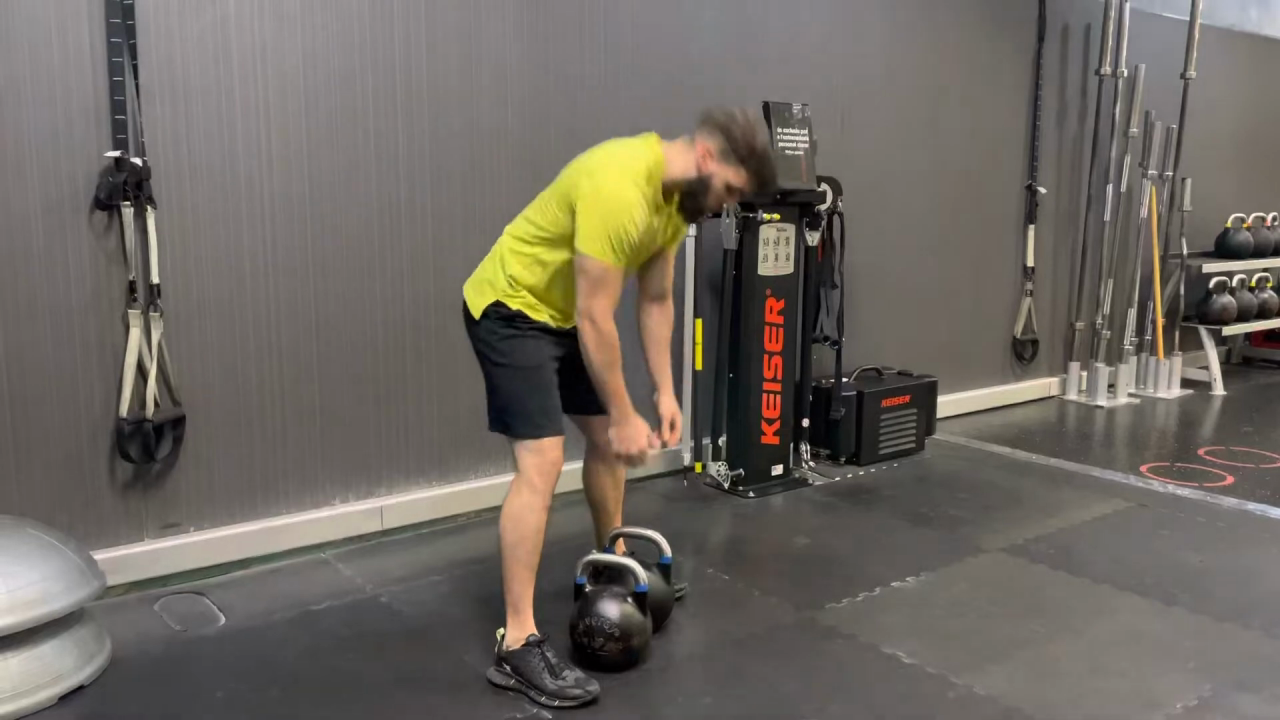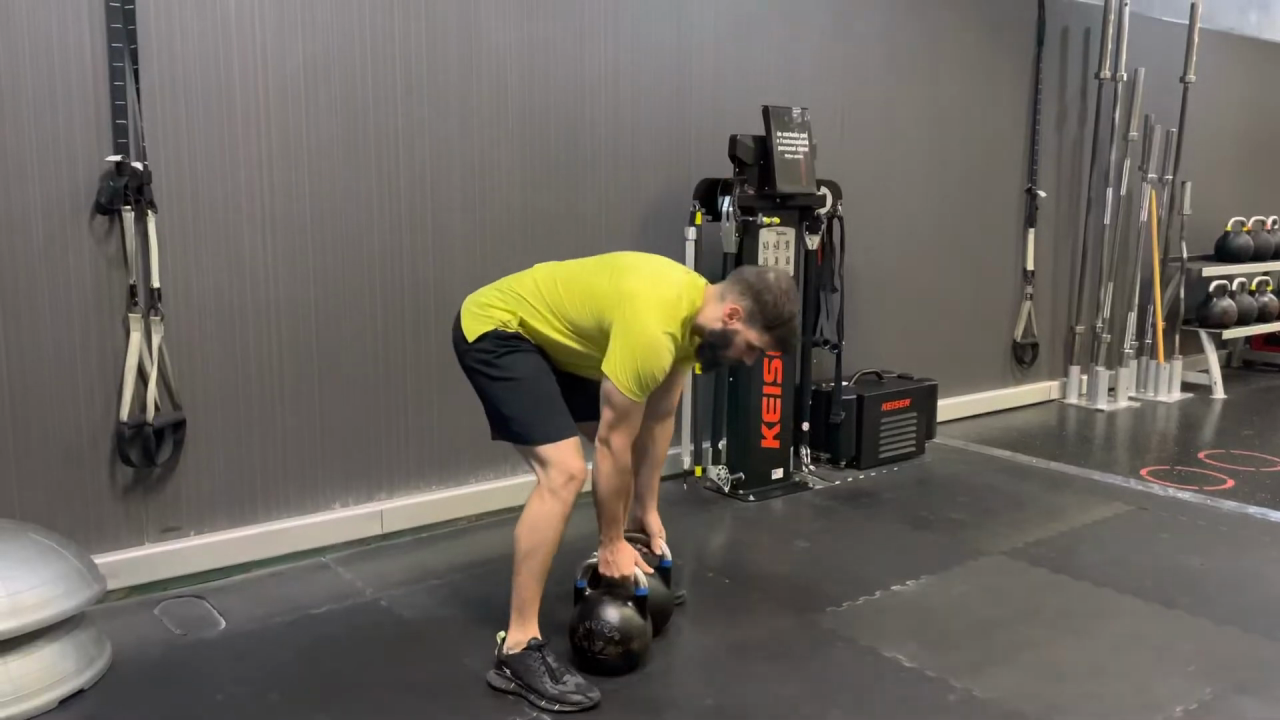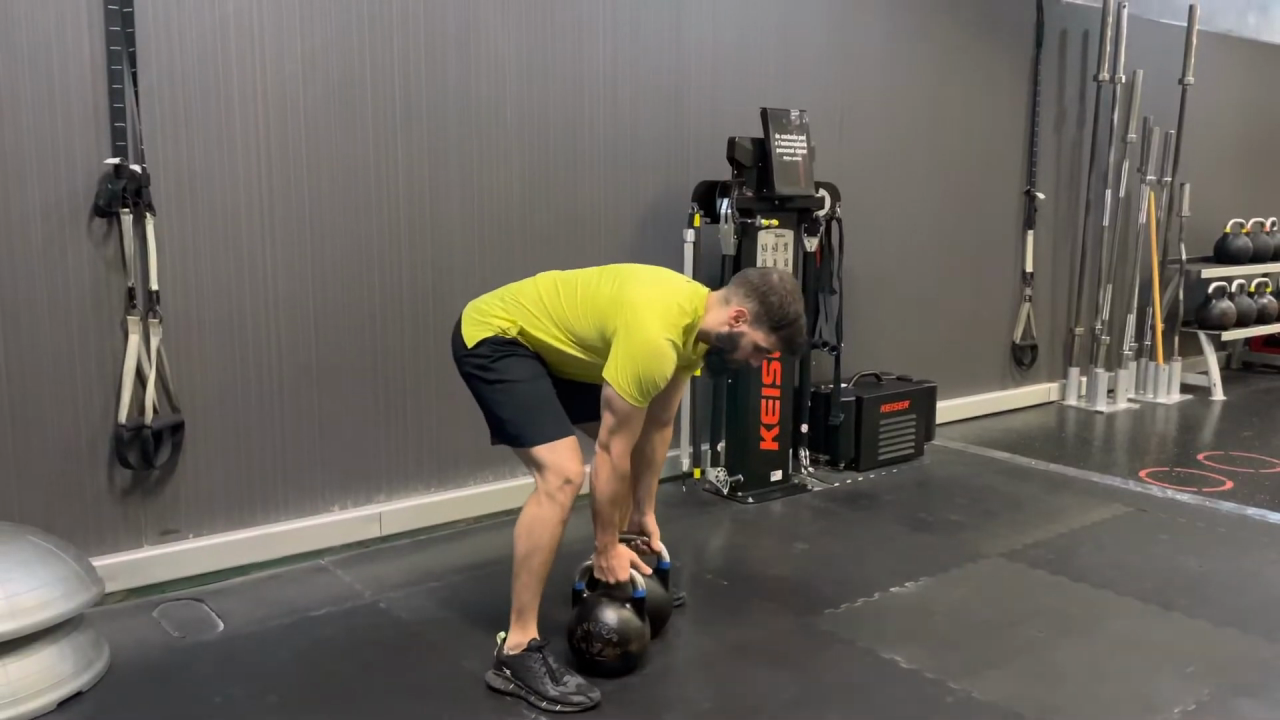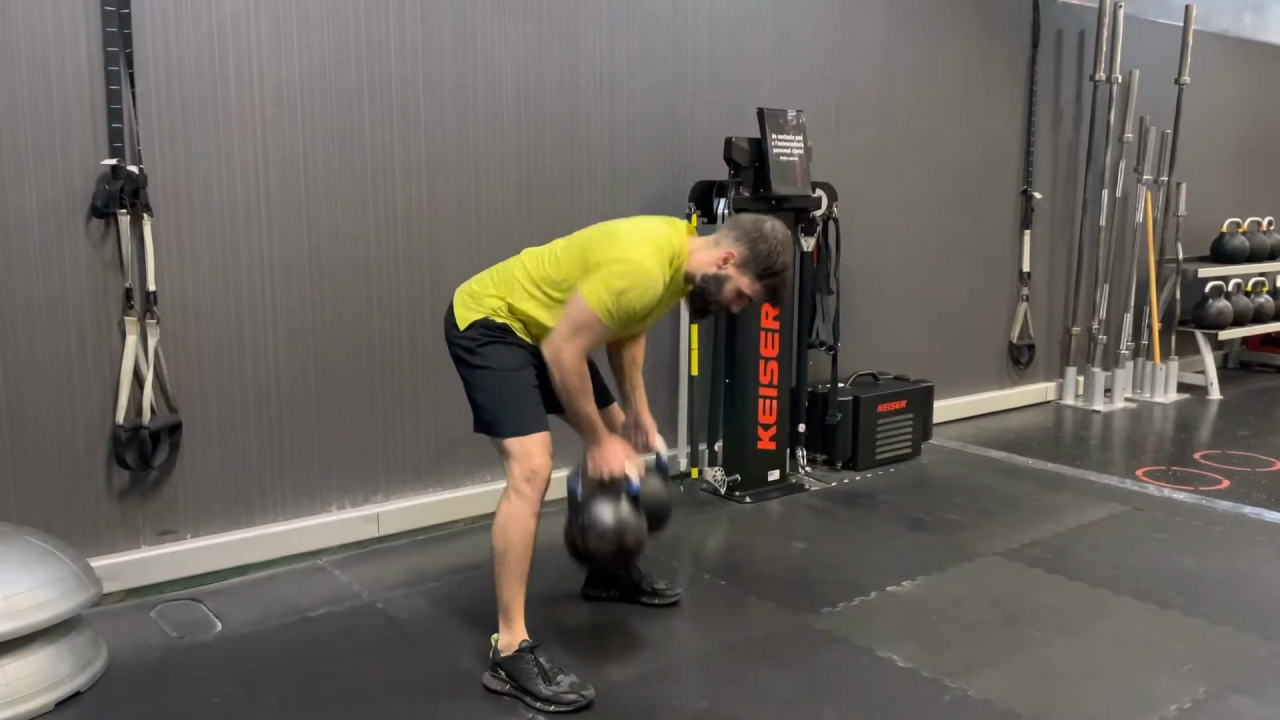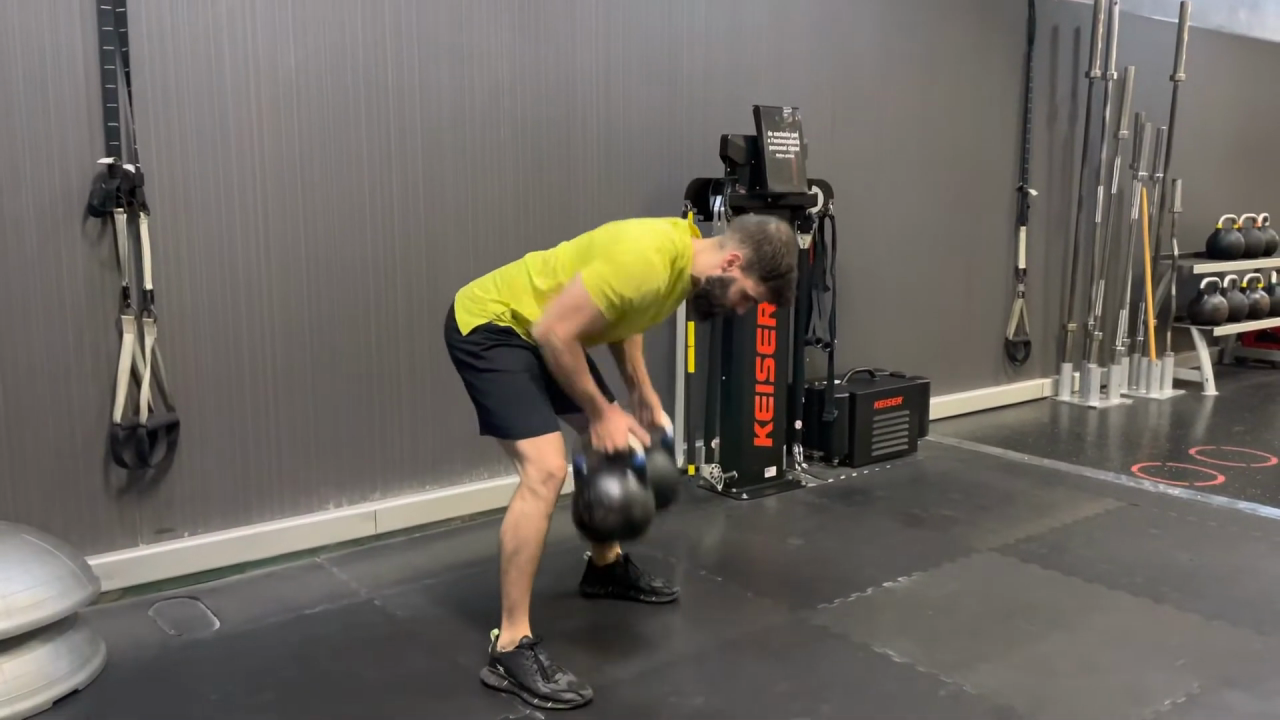
dt=0.5s
person 1, frame 1
left shoulder: (674, 192)
right shoulder: (618, 190)
left elbow: (655, 301)
right elbow: (595, 317)
left wrist: (665, 392)
right wrist: (623, 419)
left hip: (560, 315)
right hip: (510, 310)
left knee: (607, 437)
right knee: (541, 465)
right ankle: (517, 645)
person 1, frame 2
left shoulder: (693, 309)
right shoulder: (652, 328)
left elbow: (659, 420)
right elbow: (612, 443)
left wrist: (648, 509)
right wrist: (611, 542)
left hip: (545, 333)
right hip: (496, 328)
left knee: (627, 440)
right knee: (565, 471)
left ankle: (621, 571)
right ankle: (518, 650)
person 1, frame 3
left shoulder: (696, 317)
right shoulder: (655, 335)
left elbow: (657, 426)
right elbow: (612, 451)
left wrist: (645, 511)
right wrist: (607, 548)
left hip: (546, 338)
right hip: (493, 336)
left knee: (626, 433)
right knee: (563, 475)
left ankle: (619, 576)
right ankle: (518, 652)
person 1, frame 4
left shoulder: (682, 262)
right shoulder: (640, 268)
left elbow: (625, 332)
right elbow: (562, 355)
left wrist: (639, 416)
right wrist: (599, 442)
left hip: (537, 326)
right hip: (488, 322)
left knee: (616, 432)
right knee: (532, 471)
left ankle: (607, 569)
right ankle: (511, 652)
person 1, frame 5
left shoulder: (687, 256)
right shoulder: (646, 262)
left elbow: (624, 325)
right elbow: (549, 327)
left wrist: (645, 396)
right wrist: (602, 413)
left hip: (537, 327)
right hip: (488, 324)
left knee: (614, 434)
right knee: (546, 469)
left ankle: (606, 563)
right ankle: (511, 648)
